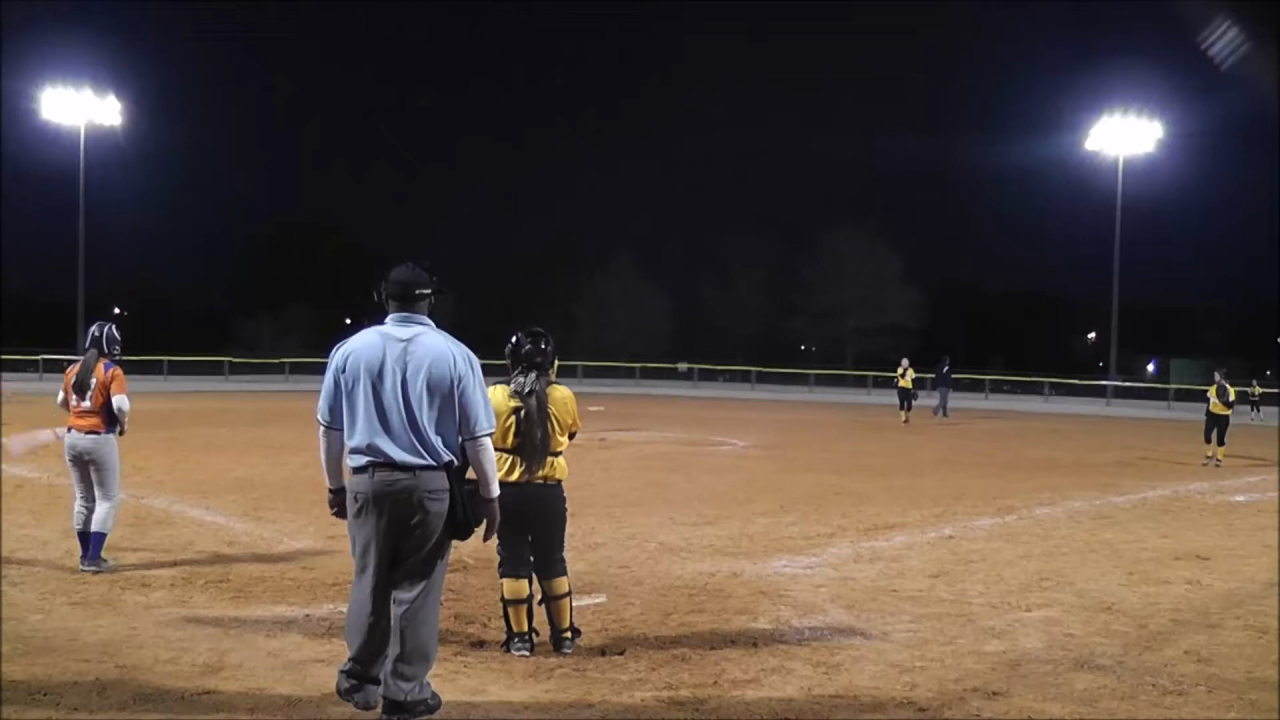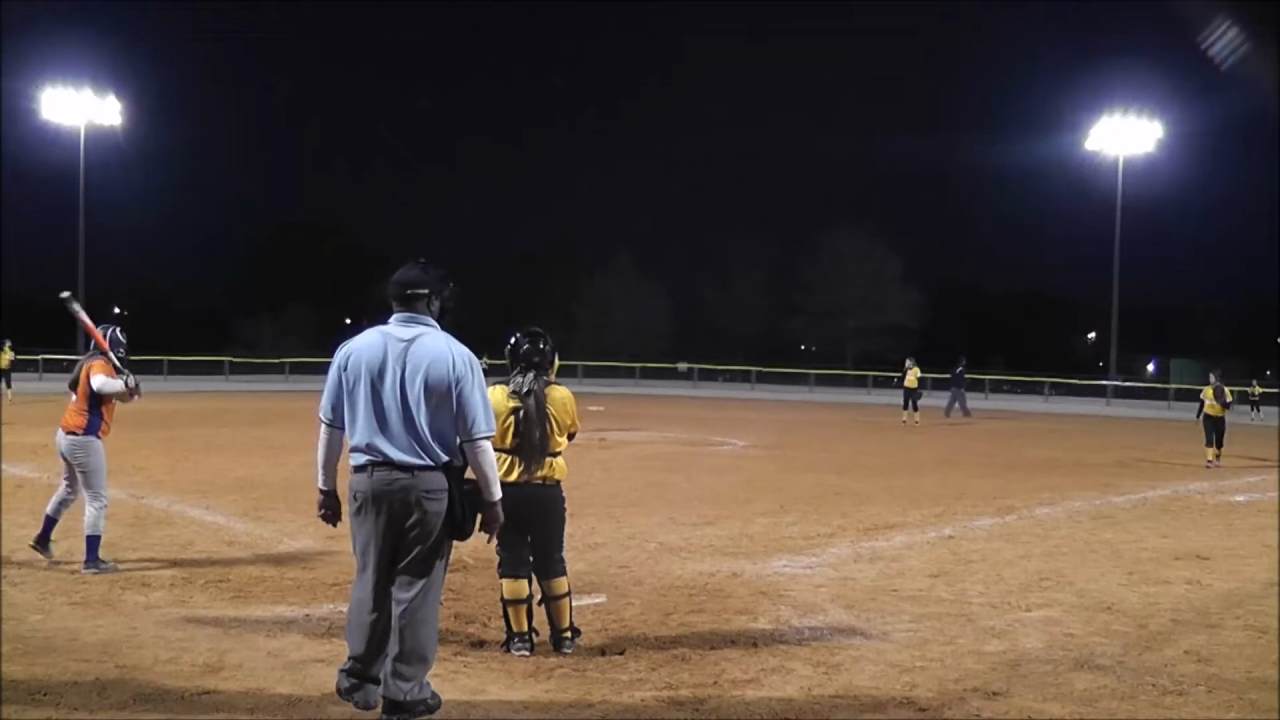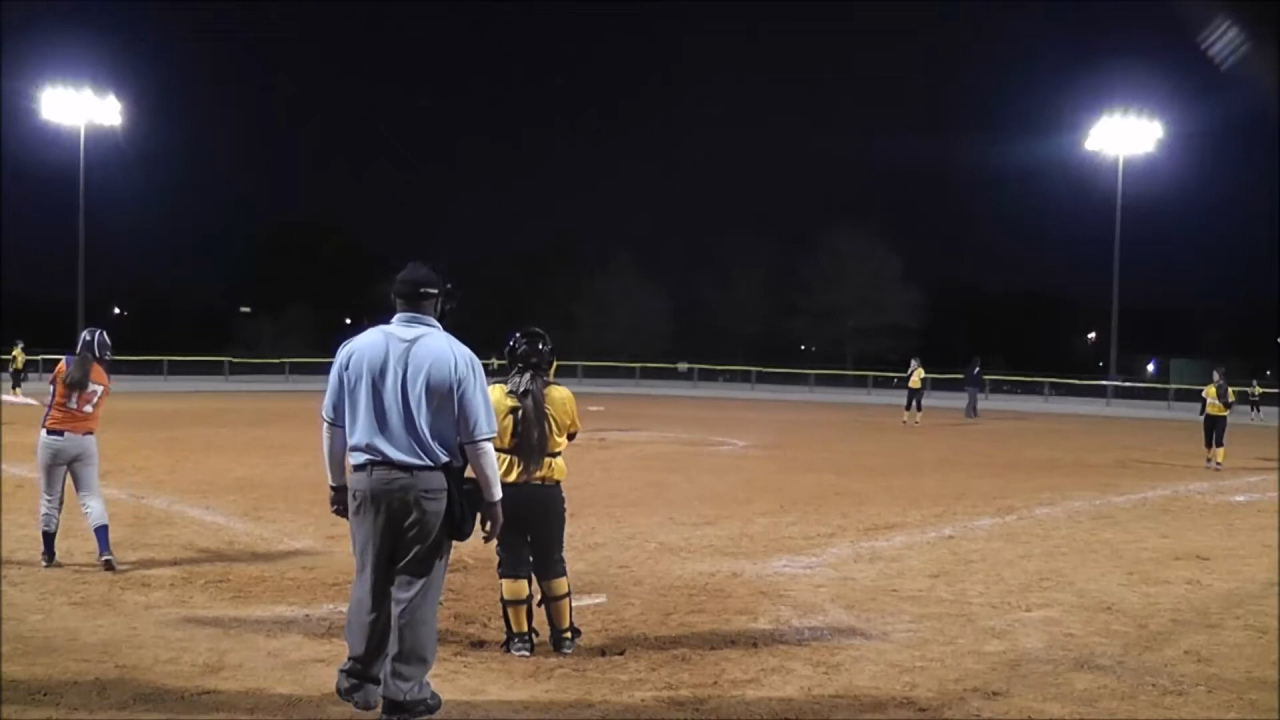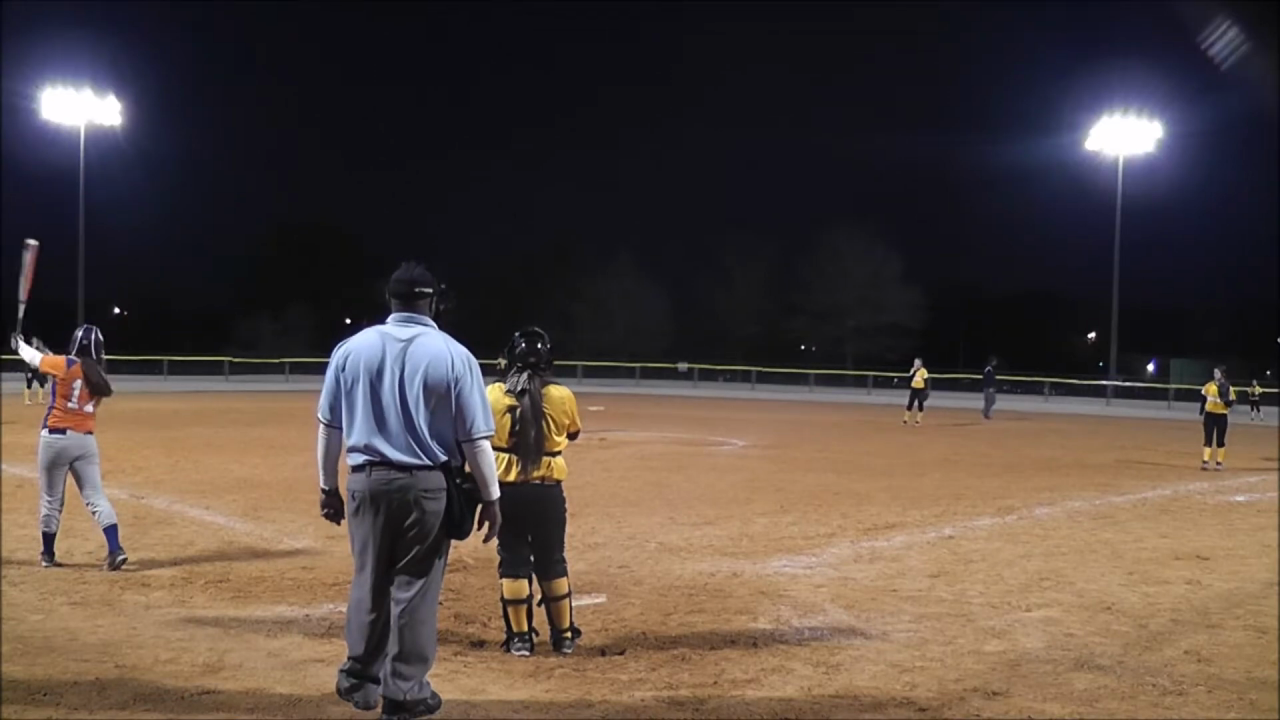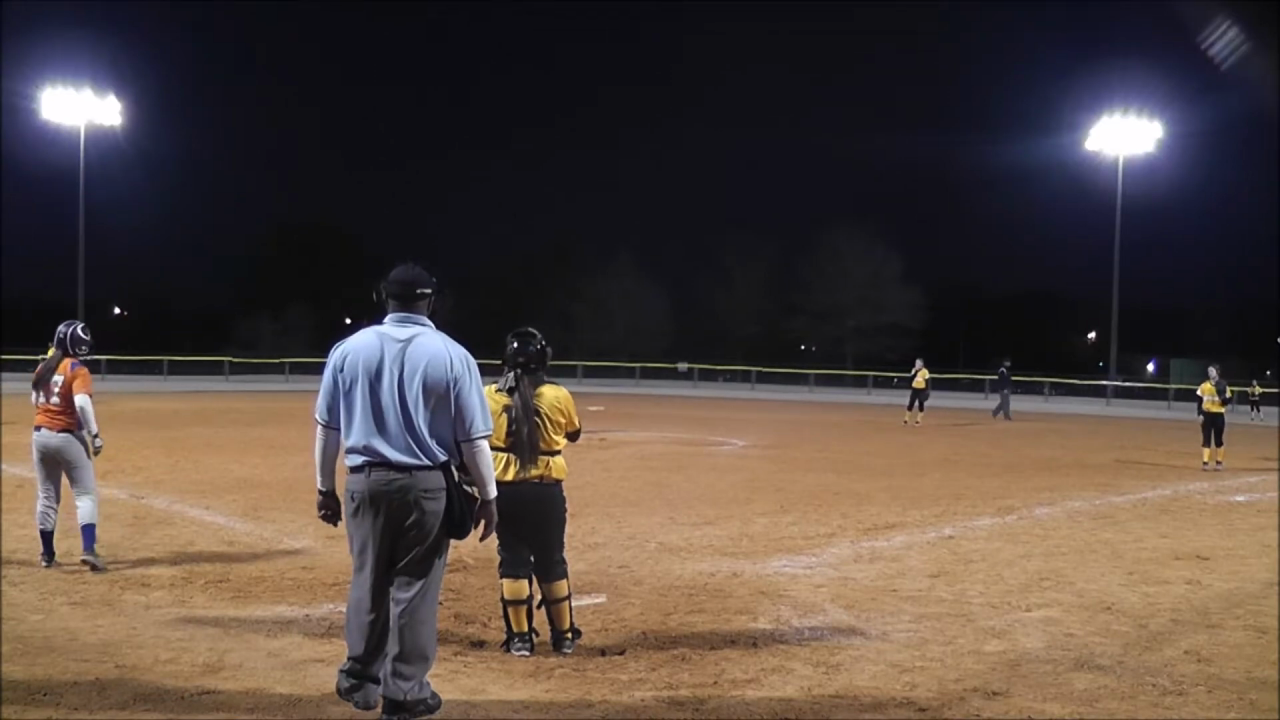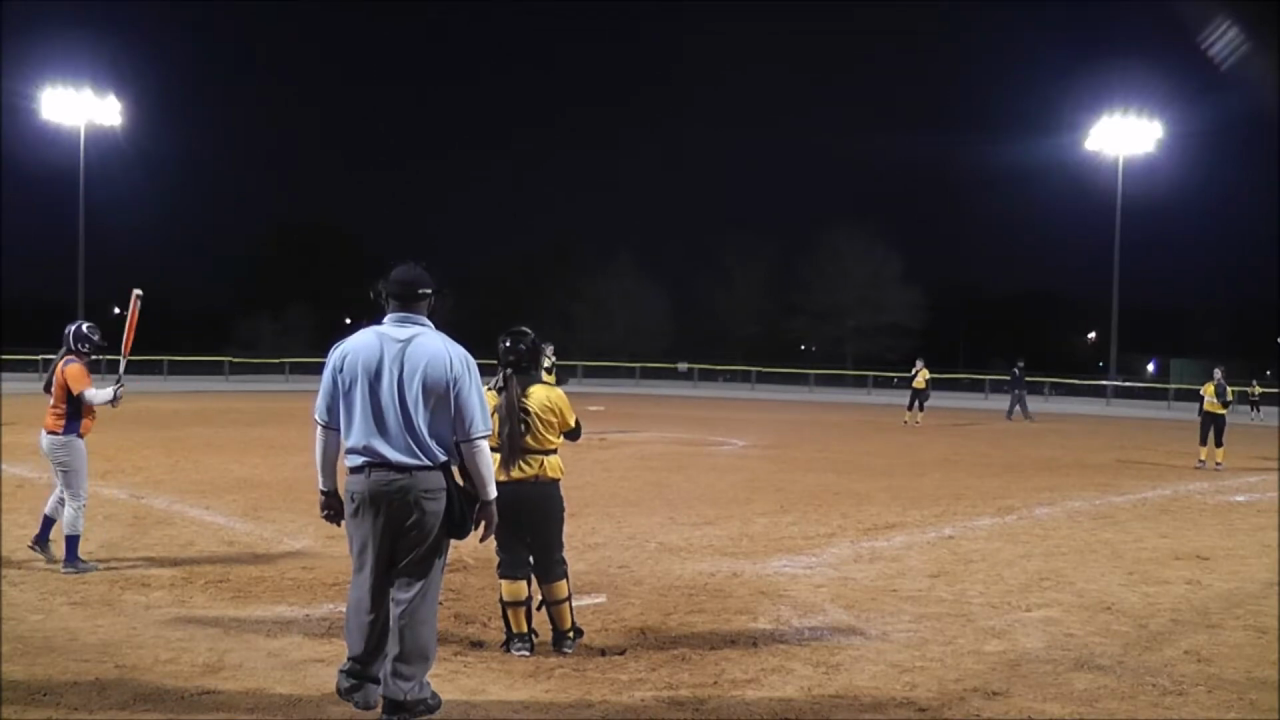
dt=0.5s
person 1, frame 1
left shoulder: (350, 350)
right shoulder: (454, 353)
left elbow: (330, 429)
right elbow: (477, 437)
left wrist: (336, 487)
right wrist: (489, 496)
left hip: (368, 482)
right hip: (429, 485)
left knee: (369, 583)
right knee: (417, 587)
left ankle: (360, 681)
person 1, frame 2
left shoulder: (354, 349)
right shoulder: (456, 355)
left elbow: (331, 427)
right elbow: (477, 439)
left wrist: (328, 488)
right wrist: (492, 499)
left hip: (369, 482)
right hip: (429, 486)
left knee: (370, 582)
right knee: (417, 586)
left ankle: (361, 681)
person 1, frame 3
left shoulder: (355, 348)
right shoulder: (458, 356)
left elbow: (333, 426)
right elbow: (478, 440)
left wrist: (338, 483)
right wrist: (492, 499)
left hip: (369, 481)
right hip: (428, 485)
left knee: (370, 582)
right knee: (415, 587)
left ankle: (360, 680)
person 1, frame 4
left shoulder: (351, 349)
right shoulder: (453, 354)
left elbow: (329, 427)
right elbow: (475, 438)
left wrist: (328, 486)
right wrist: (490, 497)
left hip: (367, 481)
right hip: (427, 485)
left knee: (369, 582)
right knee: (415, 587)
left ankle: (360, 680)
person 1, frame 5
left shoulder: (349, 349)
right shoulder: (452, 355)
left elbow: (327, 428)
right elbow: (474, 438)
left wrist: (325, 488)
right wrist: (488, 496)
left hip: (366, 482)
right hip: (426, 485)
left knee: (368, 582)
right knee: (415, 586)
left ankle: (361, 680)
person 1, frame 6
left shoulder: (348, 349)
right shoulder: (451, 355)
left elbow: (327, 428)
right elbow: (473, 438)
left wrist: (327, 488)
right wrist: (487, 497)
left hip: (365, 482)
right hip: (426, 485)
left knee: (368, 583)
right knee: (414, 587)
left ankle: (360, 681)
person 2, frame 1
left shoulder: (495, 396)
right shoulder: (563, 397)
left hip: (507, 491)
right hip: (548, 491)
left knee: (513, 562)
right knee: (552, 562)
left ankle: (520, 638)
right ankle: (564, 635)
person 2, frame 2
left shoulder: (494, 396)
right shoulder: (562, 397)
left hip: (506, 491)
right hip: (547, 491)
left knee: (512, 562)
right knee: (552, 562)
left ankle: (520, 638)
right ankle: (563, 635)
person 2, frame 3
left shoulder: (493, 396)
right shoulder: (562, 397)
right elbow: (571, 434)
left hip: (506, 491)
right hip: (547, 491)
left knee: (513, 562)
right knee: (551, 562)
left ankle: (520, 638)
right ankle: (563, 635)
person 2, frame 4
left shoulder: (492, 394)
right shoulder: (562, 396)
right elbow: (573, 433)
left hip: (505, 489)
right hip: (547, 490)
left knee: (513, 561)
right knee: (552, 561)
left ankle: (520, 637)
right ankle: (564, 634)
person 2, frame 5
left shoulder: (490, 395)
right shoulder: (559, 396)
right elbow: (574, 434)
left hip: (505, 489)
right hip: (546, 490)
left knee: (513, 561)
right knee: (552, 562)
left ankle: (520, 637)
right ankle: (563, 635)
person 2, frame 6
left shoulder: (488, 397)
right shoulder: (552, 395)
right elbow: (574, 432)
left hip: (502, 489)
right hip: (543, 489)
left knee: (511, 562)
right knee: (550, 562)
left ankle: (519, 638)
right ankle: (565, 634)
person 3, frame 1
left shoulder: (73, 369)
right shoulder: (112, 371)
left elbow: (62, 402)
right elbow: (121, 405)
right wrist: (122, 424)
left hip: (73, 439)
right hip: (100, 440)
left knee: (83, 499)
right knee: (107, 500)
left ankle: (86, 556)
right ankle: (94, 558)
person 3, frame 2
left shoulder: (96, 365)
right shoulder: (101, 363)
left elbow: (123, 395)
right elbow: (101, 386)
left wrist: (129, 386)
right wrist: (126, 383)
left hip: (65, 436)
right hip: (84, 440)
left knee: (69, 488)
right knee: (96, 500)
left ankle: (42, 539)
right ankle: (91, 560)
person 3, frame 3
left shoulder: (66, 365)
right shoulder: (104, 378)
left elbow: (55, 385)
left hip: (52, 439)
right hip: (83, 442)
left knee: (50, 499)
right knee: (91, 498)
left ankle: (48, 554)
right ankle: (104, 550)
person 3, frame 4
left shoulder: (64, 365)
right shoulder: (99, 376)
left elbow: (32, 358)
left wrist: (19, 343)
right wrist: (52, 358)
left hip: (55, 439)
right hip: (85, 441)
left knee: (51, 500)
right knee: (96, 497)
left ankle: (48, 555)
right ankle: (115, 549)
person 3, frame 5
left shoulder: (45, 365)
right shoulder: (78, 370)
left elbow: (35, 399)
right elbow: (82, 403)
right wrist: (95, 433)
left hip: (41, 436)
right hip: (69, 438)
left knee: (47, 497)
right knee: (85, 496)
left ankle: (47, 555)
right ankle: (88, 549)
person 3, frame 6
left shoulder: (69, 365)
right shoulder: (72, 366)
left elbow: (83, 398)
right elbow: (90, 396)
left wrist: (110, 395)
right wrist: (112, 392)
left hip: (54, 436)
right hip: (66, 439)
left knee: (65, 490)
right knee: (76, 499)
left ankle: (41, 539)
right ankle: (71, 560)
